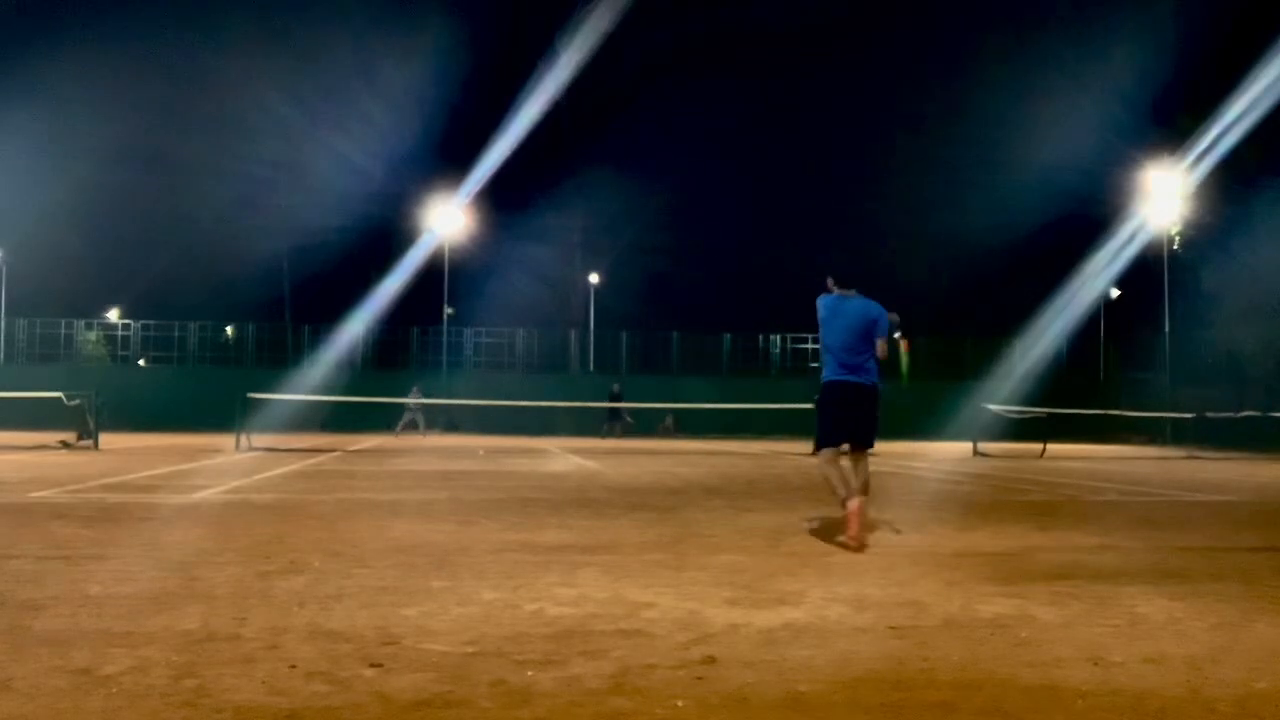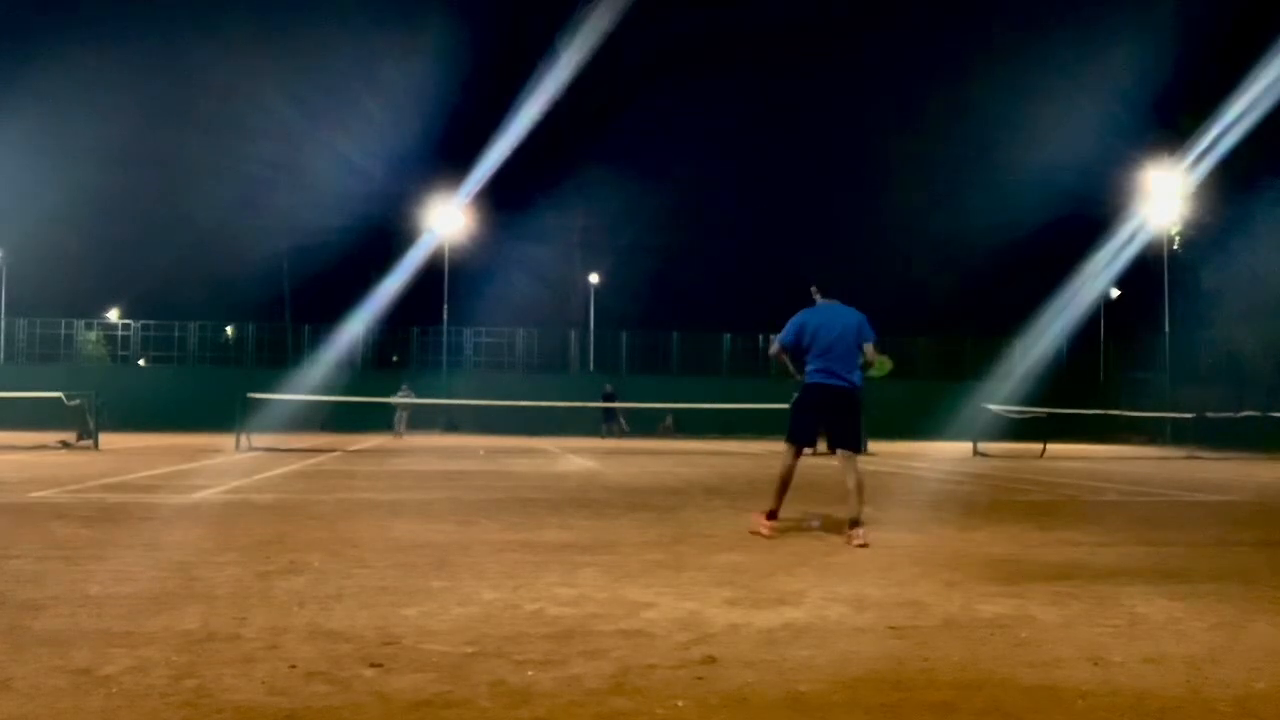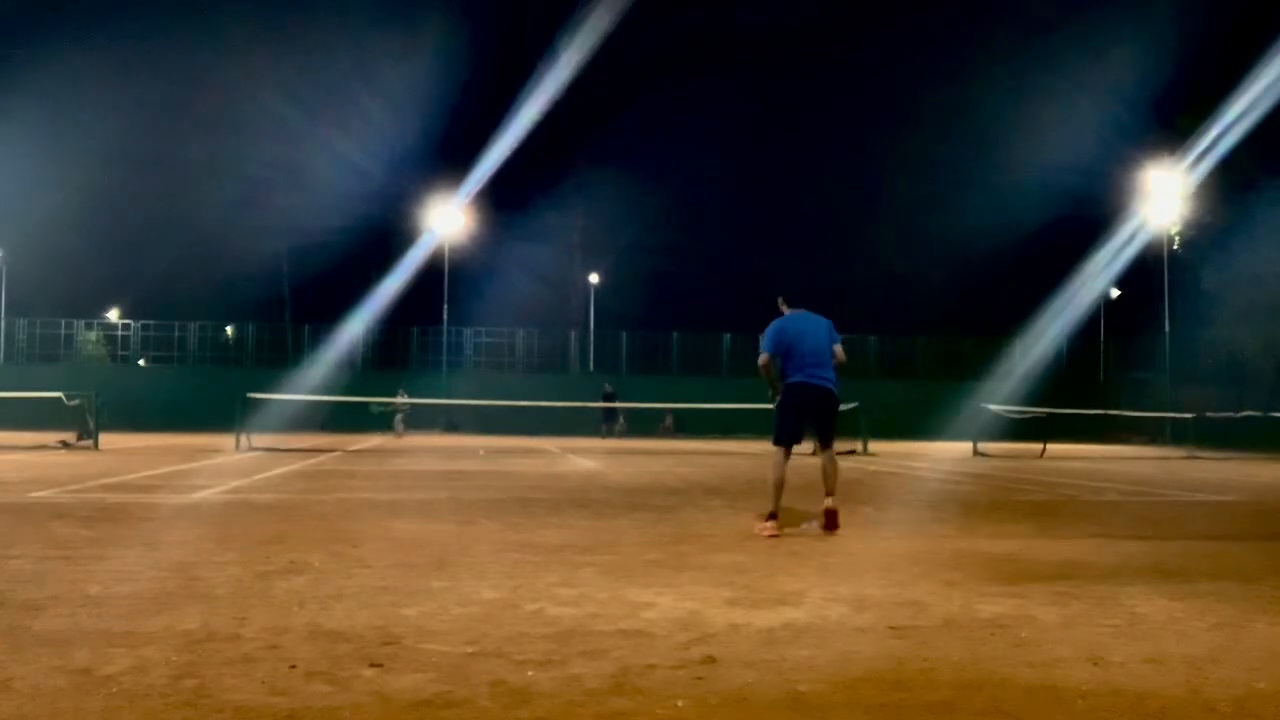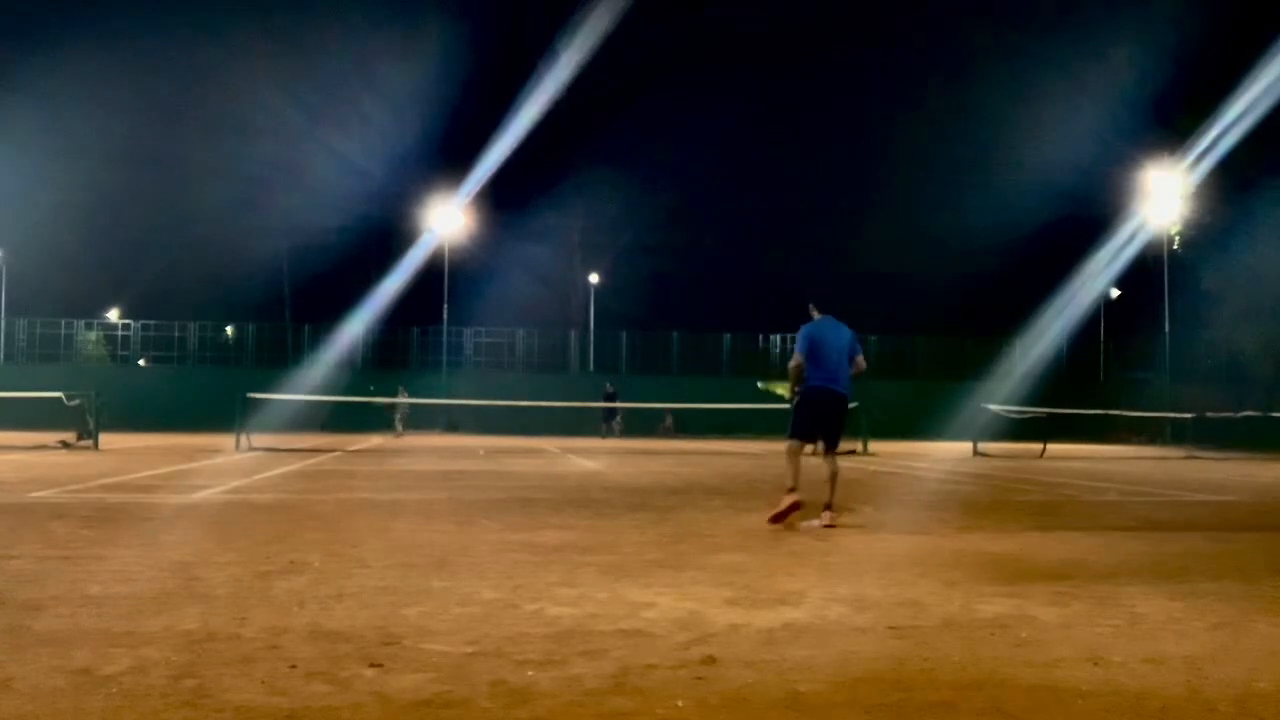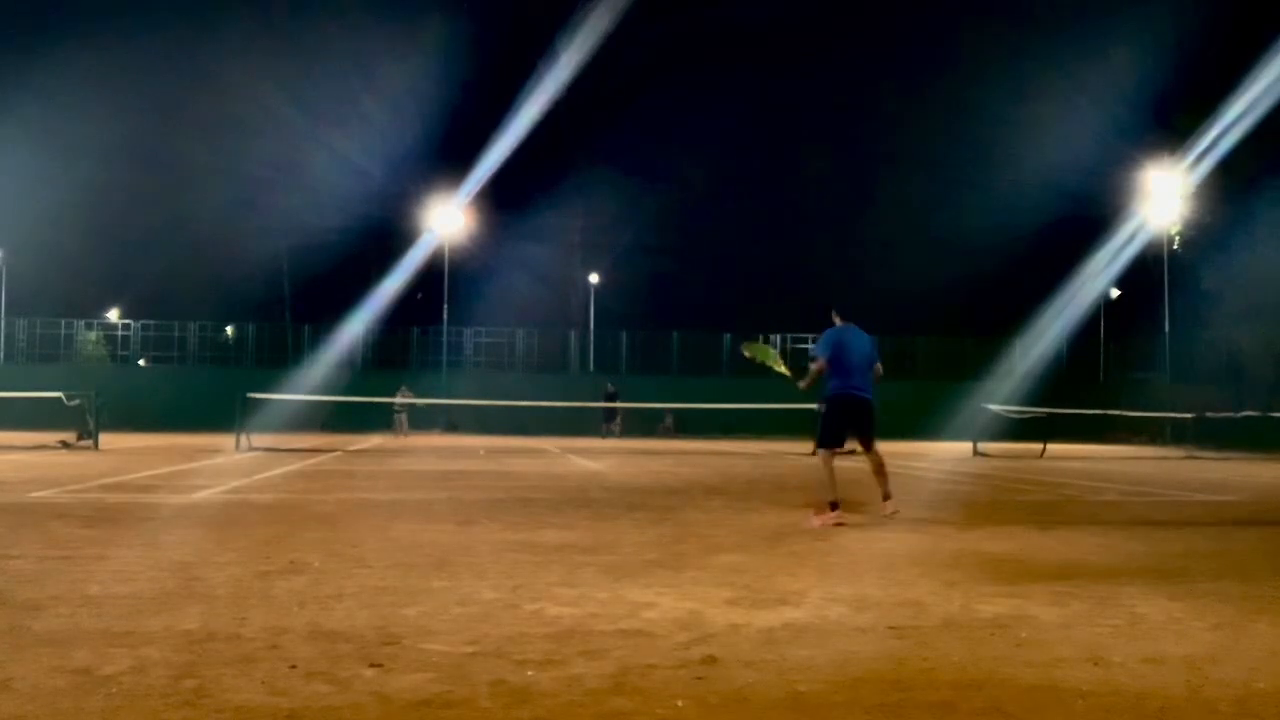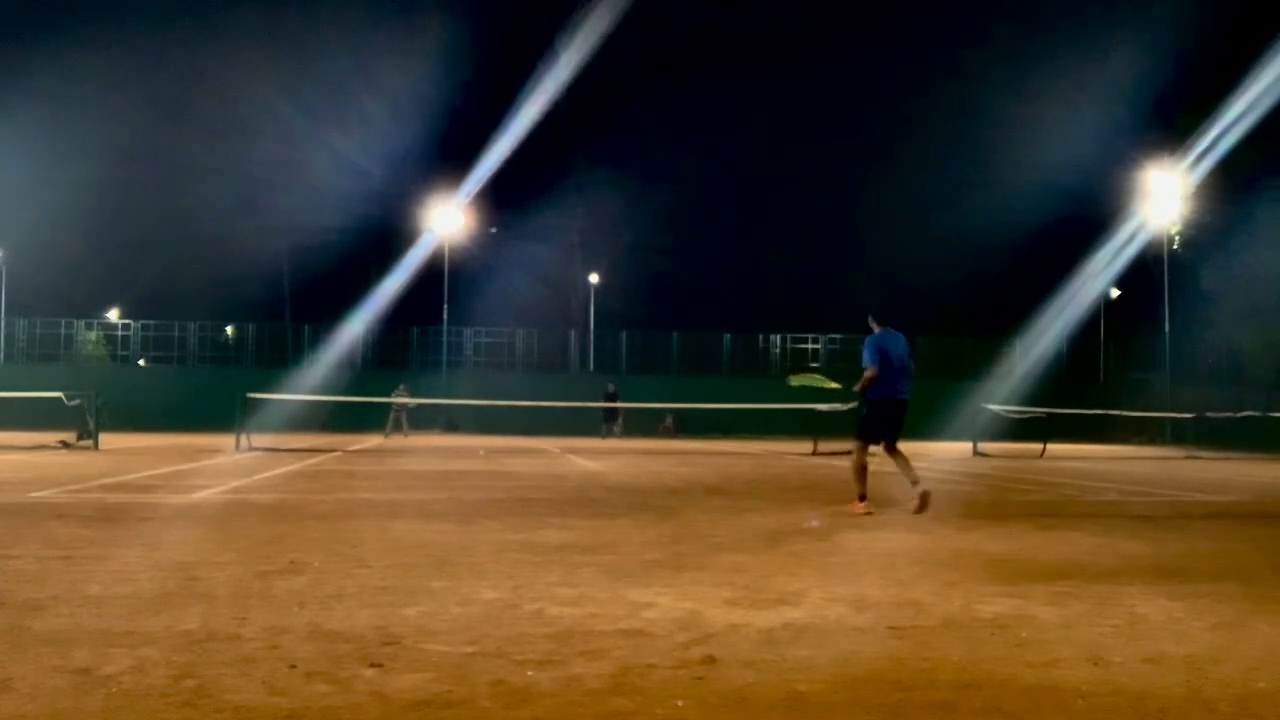
dt=0.4s
person 1, frame 1
left shoulder: (824, 302)
right shoulder: (875, 310)
right elbow: (882, 353)
left hip: (834, 387)
right hip: (866, 389)
left knee: (827, 456)
right knee: (859, 457)
left ankle: (849, 502)
right ankle: (856, 528)
person 1, frame 2
left shoulder: (804, 317)
right shoulder: (857, 318)
left elbow: (775, 351)
right elbow: (870, 357)
left wrist: (792, 369)
left hip: (814, 390)
right hip: (847, 394)
left knee: (792, 453)
right knee: (849, 461)
left ankle: (771, 519)
right ankle: (856, 528)
person 1, frame 3
left shoulder: (778, 326)
right shoulder: (824, 323)
left elbow: (764, 361)
right elbow: (840, 357)
left wrist: (775, 387)
left hip: (796, 390)
right hip: (826, 392)
left knee: (781, 452)
right knee: (826, 449)
left ankle: (772, 519)
right ankle: (829, 500)
person 1, frame 4
left shoulder: (808, 330)
right shoulder: (847, 332)
left elbow: (796, 363)
right elbow: (860, 365)
left wrist: (792, 387)
left hip: (813, 393)
right hip: (839, 396)
left knee: (793, 448)
right knee: (830, 454)
left ankle: (791, 494)
right ankle: (828, 511)
person 1, frame 5
left shoulder: (830, 336)
right shoulder: (867, 339)
left elbow: (819, 365)
right elbow: (878, 371)
left wrist: (806, 383)
left hip: (837, 399)
right hip: (864, 400)
left knee: (826, 455)
right knee: (869, 449)
left ankle: (833, 510)
right ankle: (888, 500)
person 1, frame 6
left shoulder: (873, 341)
right shoulder: (901, 339)
left elbow: (872, 372)
right elbow: (909, 368)
left wrist: (859, 387)
left hip: (878, 401)
right hip: (900, 401)
left knee: (859, 448)
right knee: (891, 448)
left ankle: (862, 501)
right ankle: (917, 486)
